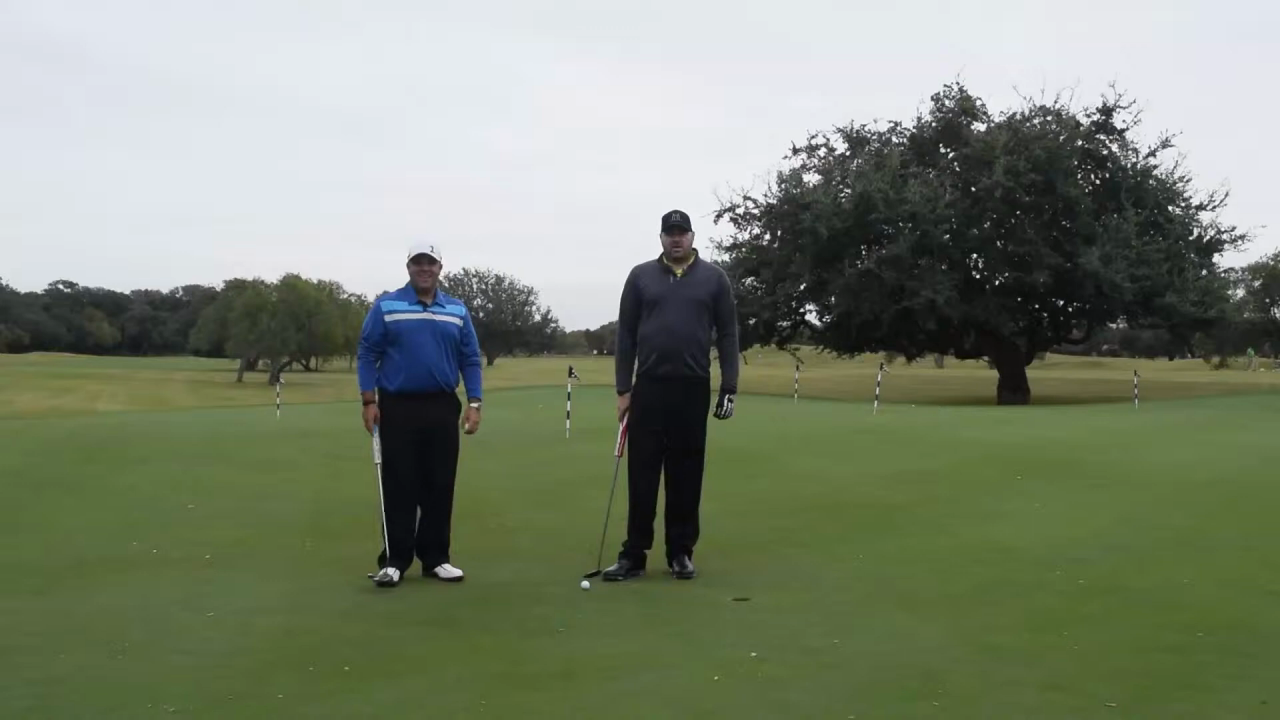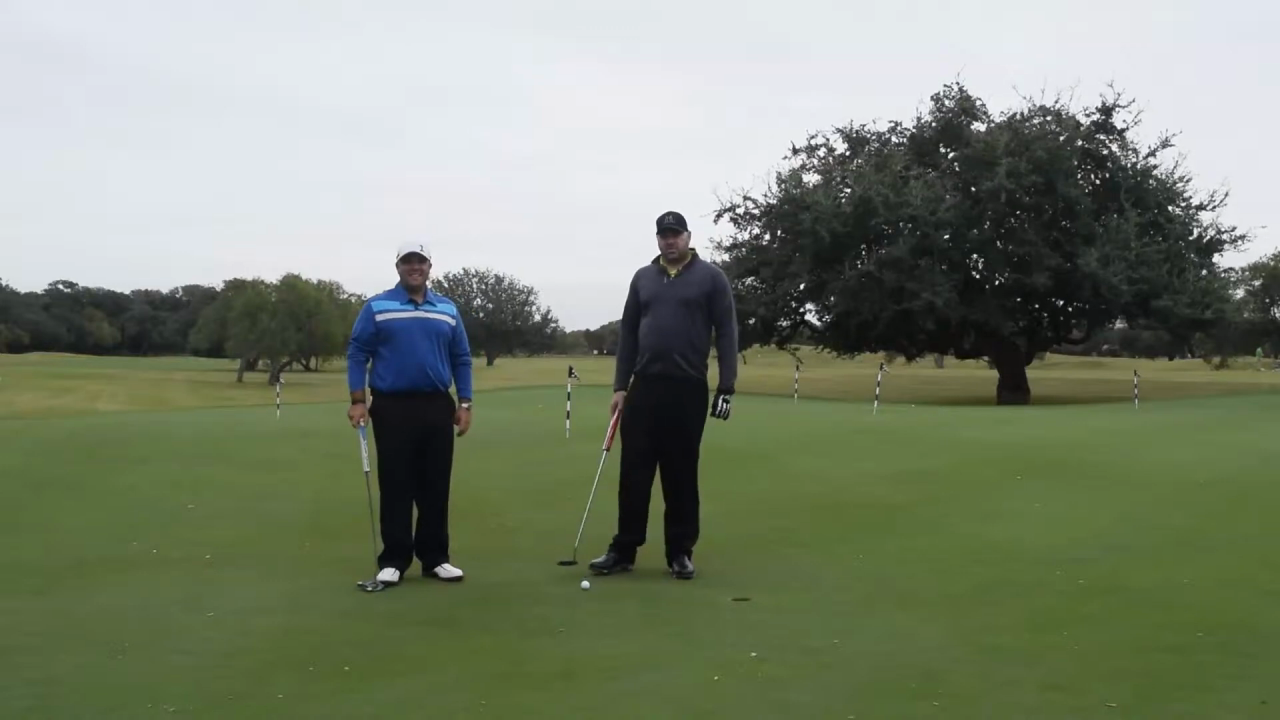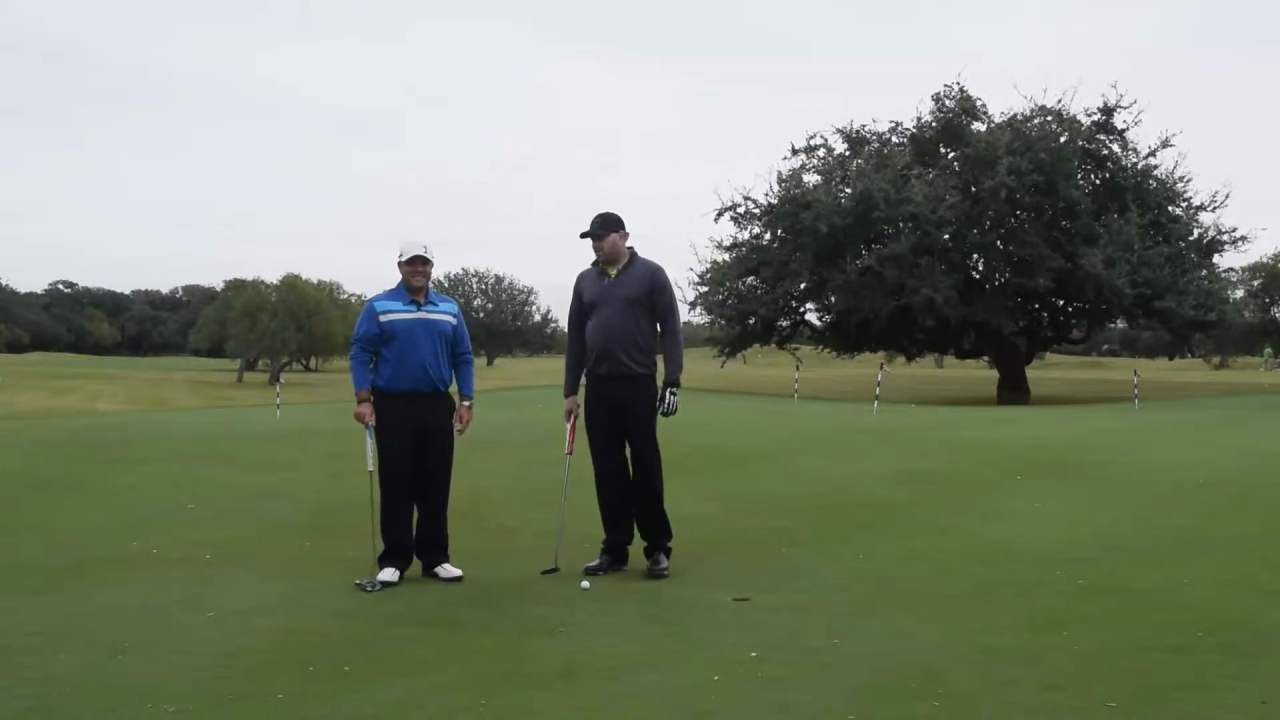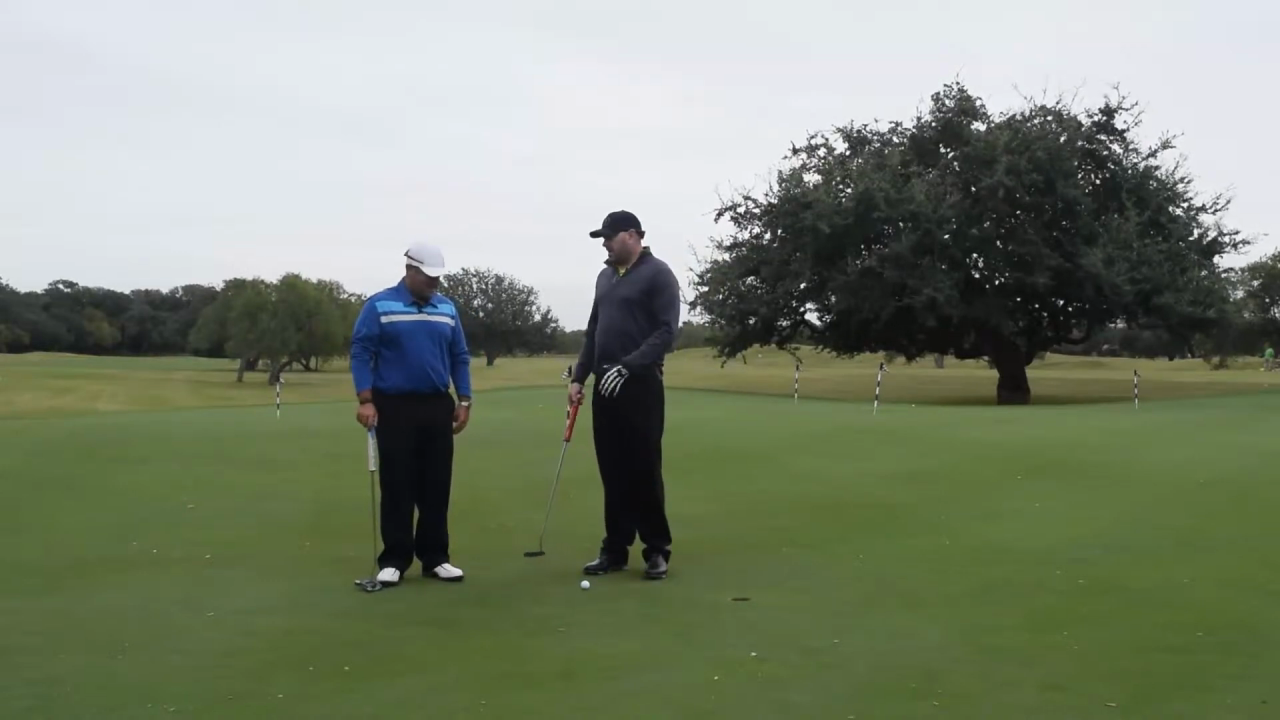
dt=1s
person 1, frame 1
left shoulder: (713, 278)
right shoulder: (641, 276)
left elbow: (727, 334)
right elbow: (626, 335)
left wrist: (729, 387)
right wrist: (623, 389)
left hip: (693, 388)
right hip: (649, 387)
left knee: (686, 474)
right knee: (642, 472)
left ankle: (681, 551)
right ankle: (634, 553)
person 1, frame 2
left shoulder: (711, 277)
right shoulder: (643, 277)
left elbow: (726, 334)
right elbow: (628, 333)
left wrist: (726, 388)
right wrist: (620, 386)
left hip: (688, 389)
right hip: (644, 386)
left knee: (681, 473)
right knee: (634, 469)
left ankle: (680, 551)
right ankle: (623, 548)
person 1, frame 3
left shoulder: (650, 274)
right shoulder: (585, 280)
left elbow: (670, 329)
right elbow: (575, 338)
left wrist: (672, 381)
right wrist: (570, 390)
left hip: (639, 385)
right hip: (598, 388)
left knee: (646, 467)
right knee: (607, 471)
left ankle: (658, 546)
right ankle: (615, 548)
person 1, frame 4
left shoulder: (658, 274)
right shoulder: (605, 276)
left elbow: (665, 333)
left wrist: (627, 367)
right wrist: (578, 376)
left hip: (641, 386)
right hip: (605, 388)
left knee: (644, 469)
right knee: (613, 471)
left ankle: (657, 549)
right ankle: (615, 548)
person 2, frame 1
left shoulder: (457, 310)
right shoulder: (385, 306)
left elbow: (470, 359)
right elbow: (367, 355)
left wrist: (474, 403)
right wrist: (369, 401)
left hip: (442, 407)
right hip: (398, 407)
left knee: (440, 486)
right knee: (399, 486)
left ankle: (436, 557)
right ankle: (394, 560)
person 2, frame 2
left shoulder: (448, 310)
right shoulder: (376, 307)
left elbow: (462, 359)
right elbow: (357, 354)
left wrist: (464, 403)
right wrist: (358, 400)
left hip: (437, 407)
right hip: (392, 407)
left knee: (436, 487)
right knee: (395, 486)
left ankle: (435, 557)
right ankle: (394, 560)
person 2, frame 3
left shoulder: (449, 308)
right shoulder: (378, 306)
left elbow: (463, 357)
right elbow: (360, 354)
left wrist: (466, 401)
right wrist: (363, 399)
left hip: (437, 406)
right hip: (393, 406)
left knee: (436, 486)
right knee: (396, 486)
left ankle: (435, 557)
right ankle: (394, 560)
person 2, frame 4
left shoulder: (447, 309)
right shoulder: (379, 305)
left elbow: (459, 357)
right elbow: (360, 353)
left wrist: (464, 400)
right wrist: (365, 400)
left hip: (437, 406)
right hip: (394, 407)
left knee: (436, 486)
right knee: (397, 486)
left ankle: (435, 557)
right ankle: (394, 560)
